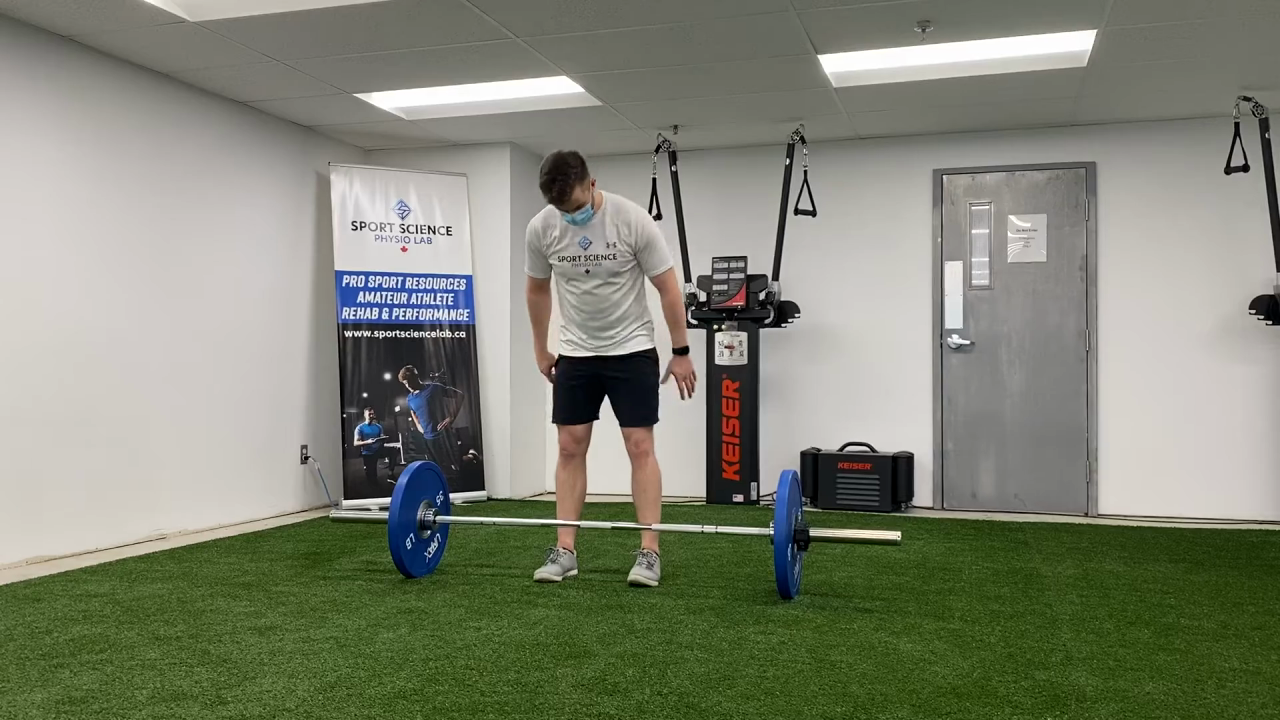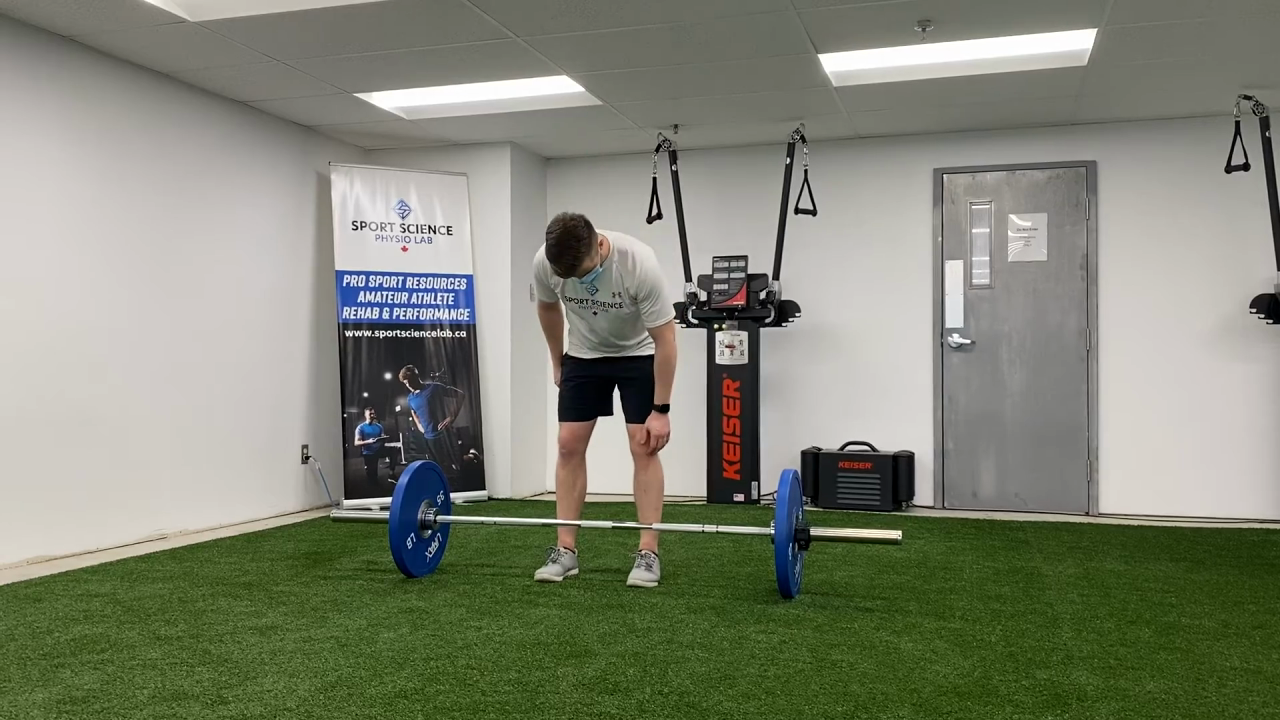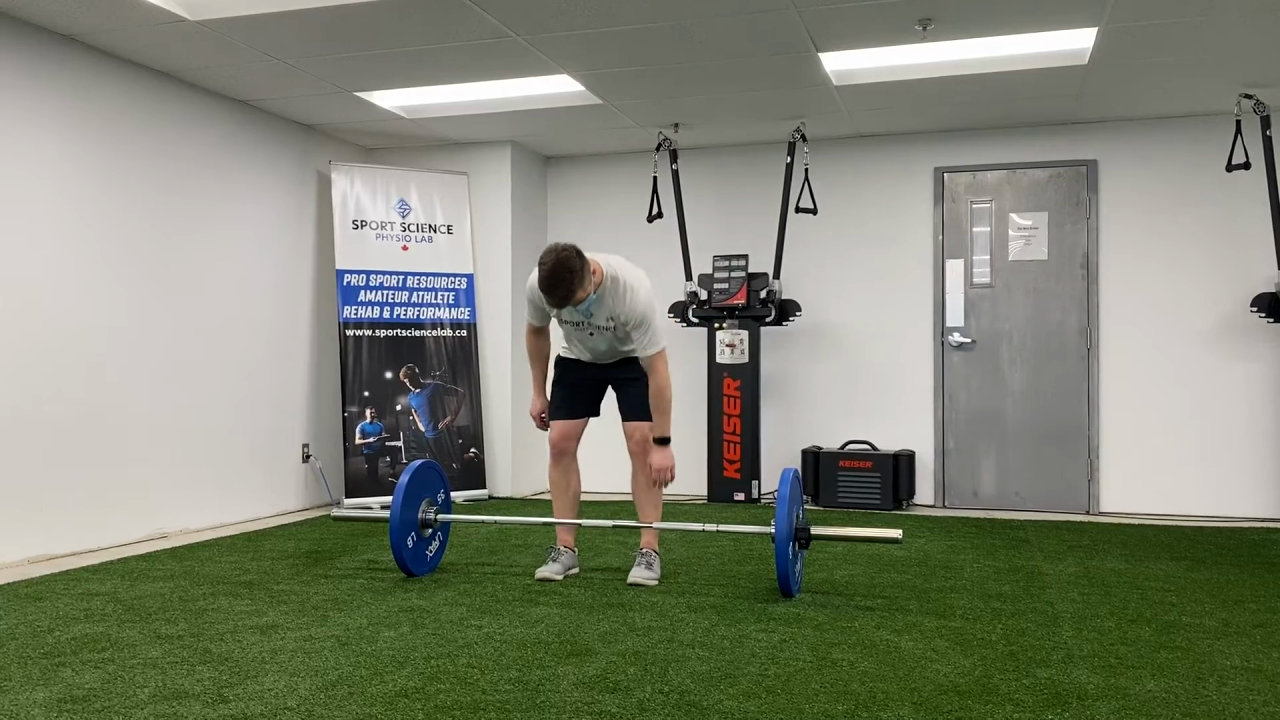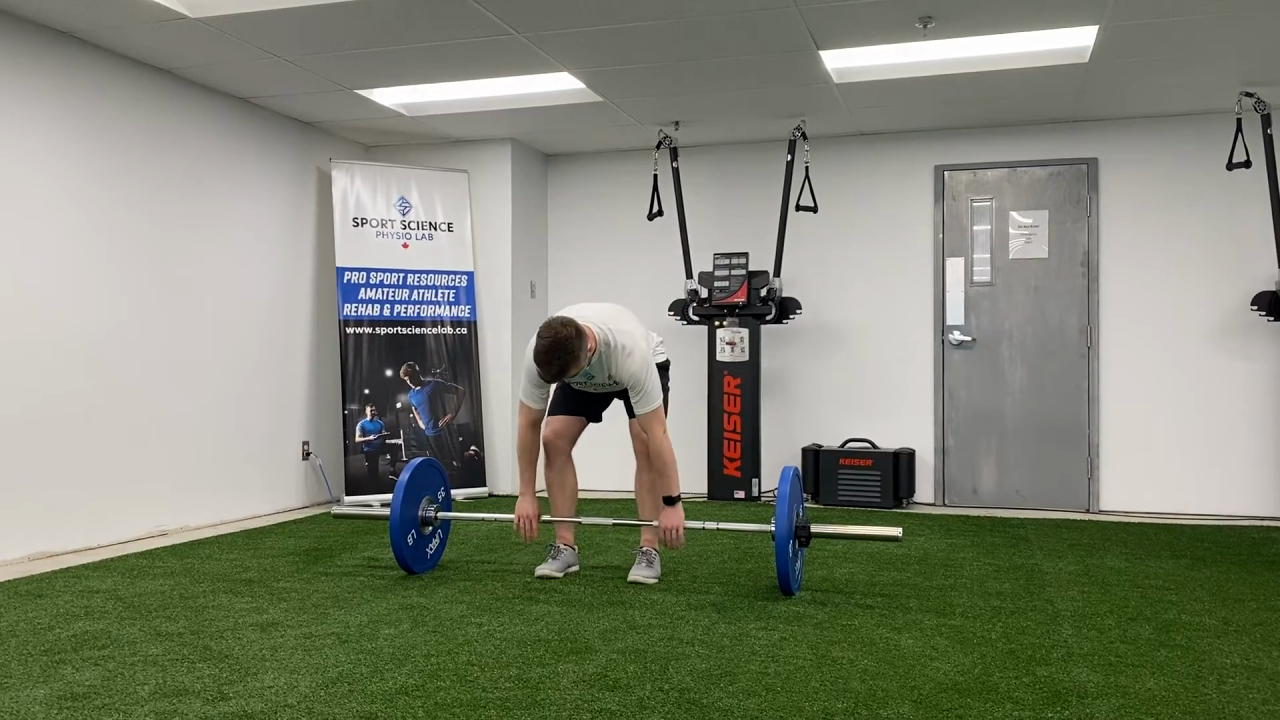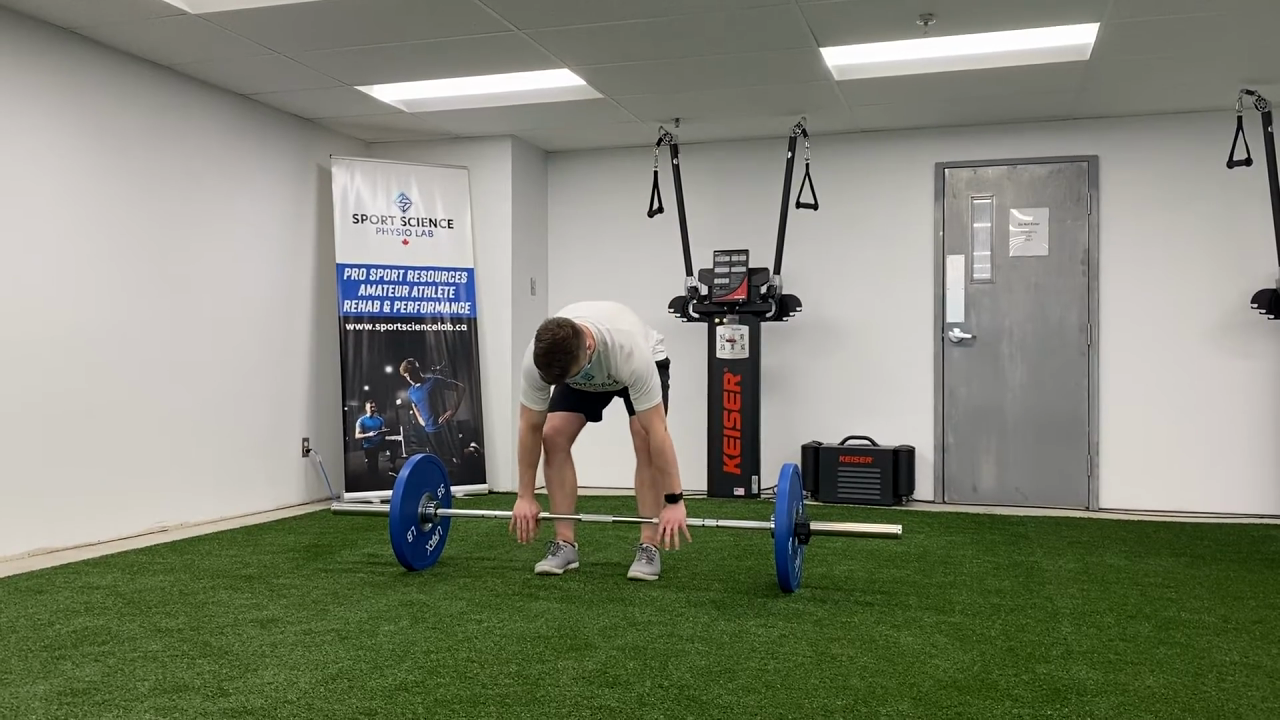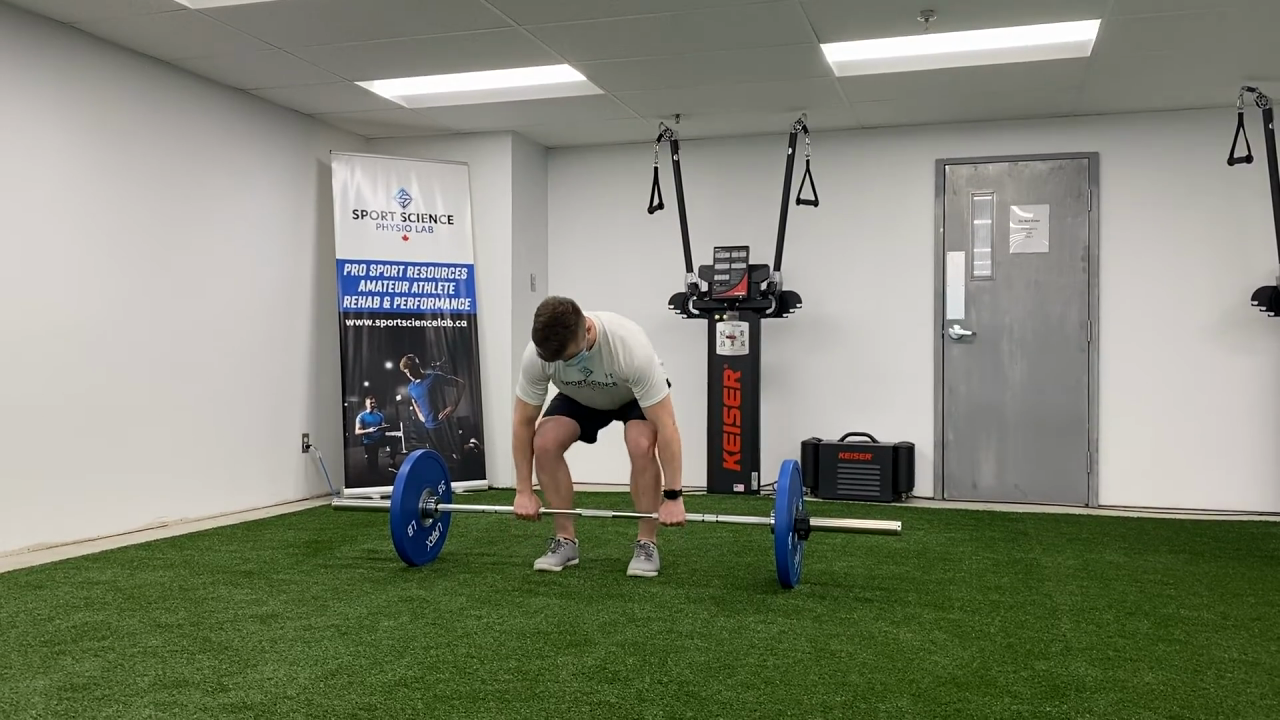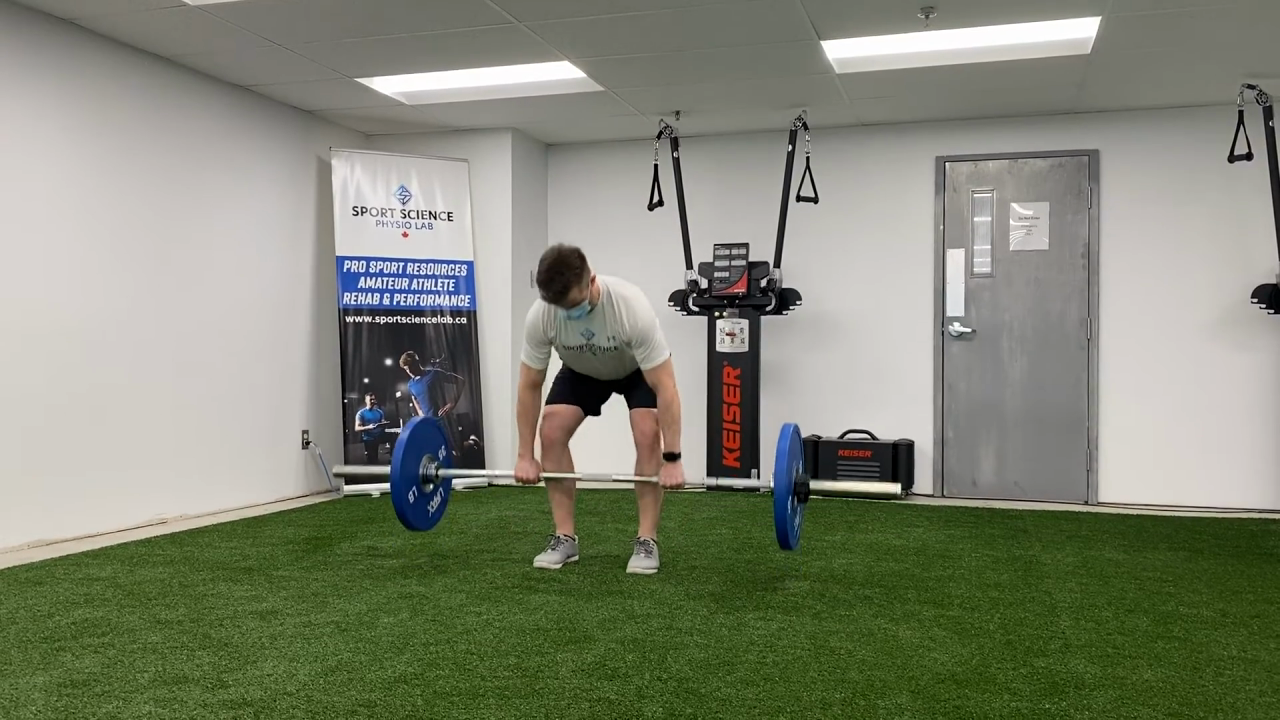
dt=0.5s
person 1, frame 1
left shoulder: (634, 221)
right shoulder: (540, 228)
left elbow: (669, 289)
right elbow: (537, 289)
left wrist: (680, 352)
right wrist: (541, 348)
left hip: (633, 353)
right hip: (575, 355)
left knee: (640, 446)
right knee: (570, 447)
left ankle: (649, 551)
right ankle: (565, 550)
person 1, frame 2
left shoulder: (639, 264)
right shoulder: (544, 262)
left elbow: (665, 340)
right elbow: (548, 307)
left wrist: (660, 410)
right wrist: (557, 362)
left hip: (638, 355)
right hip: (584, 356)
left knee: (643, 448)
right knee: (569, 445)
left ankle: (648, 553)
right ankle: (565, 550)
person 1, frame 3
left shoulder: (632, 290)
right shoulder: (538, 285)
left elbow: (658, 373)
right elbow: (536, 332)
left wrist: (662, 441)
right wrist: (538, 392)
left hip: (632, 358)
right hip: (577, 360)
left knee: (641, 443)
right knee: (560, 443)
left ankle: (648, 551)
right ankle: (565, 549)
person 1, frame 4
left shoulder: (631, 354)
right shoulder: (539, 353)
left elbow: (656, 433)
right elbow: (529, 423)
left wrist: (672, 503)
right wrist: (526, 494)
left hip: (649, 364)
right hip: (588, 380)
left knee: (643, 441)
right knee: (555, 439)
left ankle: (648, 550)
right ankle: (565, 547)
person 1, frame 5
left shoulder: (630, 351)
right shoulder: (539, 357)
left elbow: (657, 431)
right elbow: (530, 428)
left wrist: (674, 501)
right wrist: (525, 496)
left hip: (648, 360)
right hip: (584, 370)
left knee: (644, 439)
right knee: (553, 436)
left ankle: (649, 546)
right ankle: (565, 543)
person 1, frame 6
left shoulder: (631, 347)
right shoulder: (536, 354)
left elbow: (665, 425)
right elbow: (524, 421)
left wrist: (673, 496)
right wrist: (524, 491)
left hip: (634, 396)
right hip: (581, 397)
left knee: (641, 446)
right knee: (544, 443)
left ankle: (646, 543)
right ankle: (565, 539)
person 1, frame 7
left shoulder: (631, 308)
right shoulder: (541, 315)
left elbow: (665, 388)
right elbow: (530, 386)
left wrist: (672, 459)
right wrist: (525, 455)
left hip: (636, 370)
right hip: (583, 371)
left knee: (647, 435)
right knee: (551, 432)
left ankle: (646, 541)
right ankle: (564, 538)
